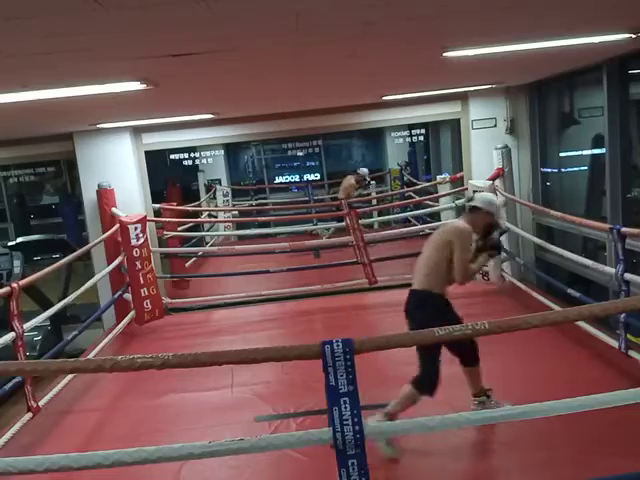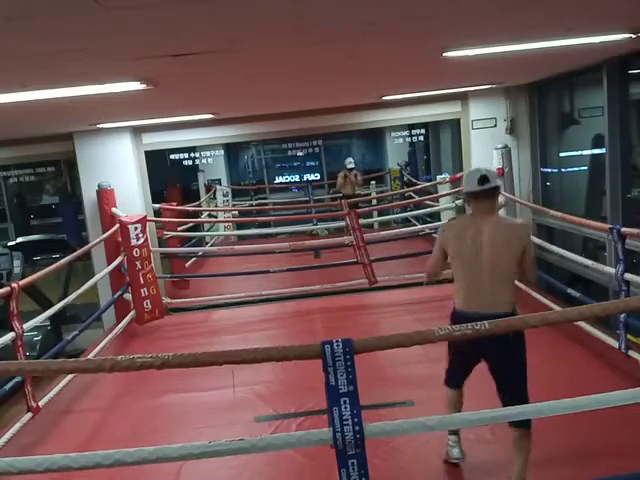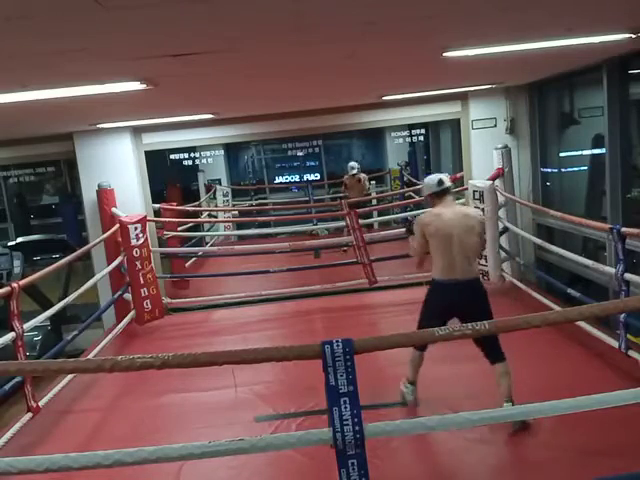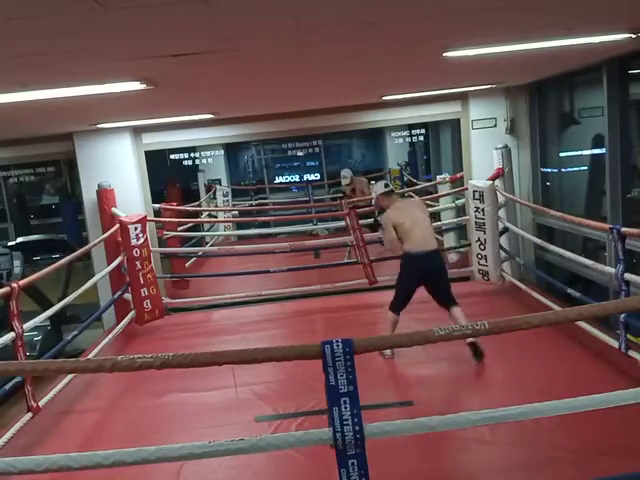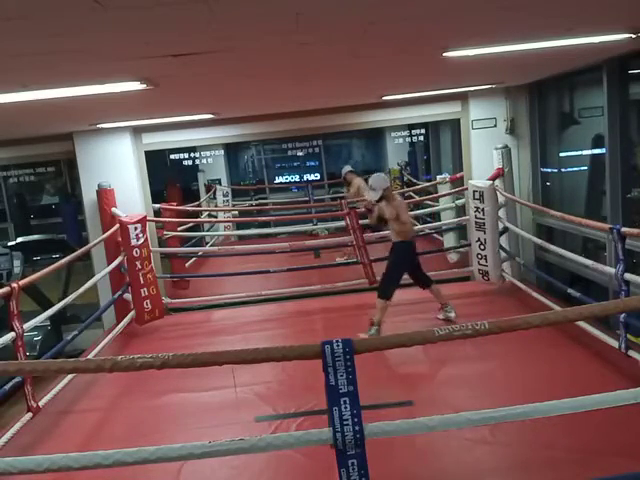
dt=1s
person 1, frame 1
left shoulder: (453, 228)
right shoulder: (462, 230)
right elbow: (461, 277)
left wrist: (479, 253)
right wrist: (485, 256)
left hip: (424, 299)
right hip: (426, 304)
left knee: (468, 348)
right knee: (429, 377)
left ankle: (481, 399)
right ankle: (384, 419)
person 1, frame 2
left shoulder: (449, 231)
right shoulder: (519, 231)
left elbow: (430, 274)
right elbow: (529, 278)
left hip: (463, 322)
left knee: (455, 377)
right knee: (516, 404)
left ankle: (454, 441)
person 1, frame 3
left shoulder: (423, 221)
right shoulder: (476, 216)
left elbow: (418, 261)
right elbow: (479, 251)
left wrist: (414, 240)
left hip: (441, 290)
right hip: (471, 288)
right knee: (492, 349)
left ankle: (410, 388)
right ankle: (509, 409)
person 1, frame 4
left shoulder: (387, 216)
right shoulder: (419, 203)
left elbow: (393, 247)
left wrist: (385, 233)
left hip: (412, 261)
right hip: (434, 257)
left knee: (397, 305)
right knee: (449, 301)
right ankle: (469, 337)
person 1, frame 5
left shoulder: (397, 204)
right shoulder: (382, 201)
left elbow: (409, 230)
right elbow: (374, 221)
left wrist: (390, 223)
right wrist: (370, 211)
left hip: (403, 248)
right hip: (402, 246)
left knee: (385, 287)
right knee: (422, 279)
left ankle: (375, 328)
right ankle: (447, 309)
